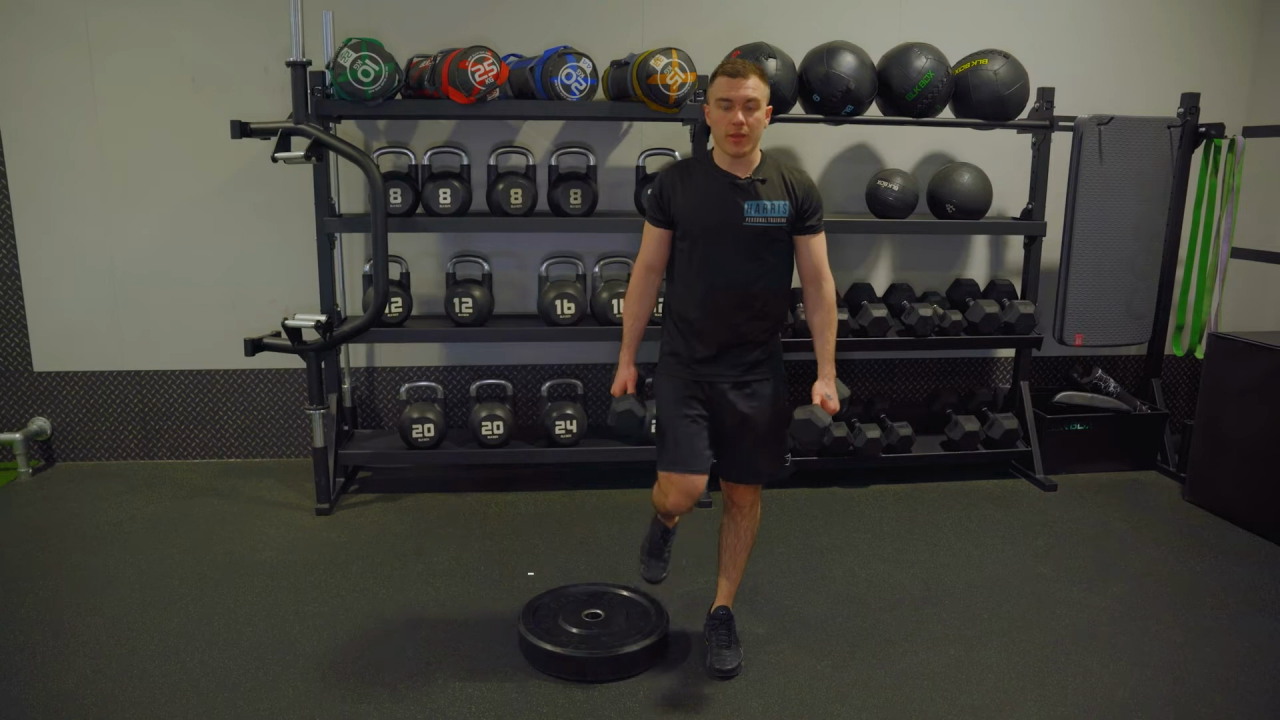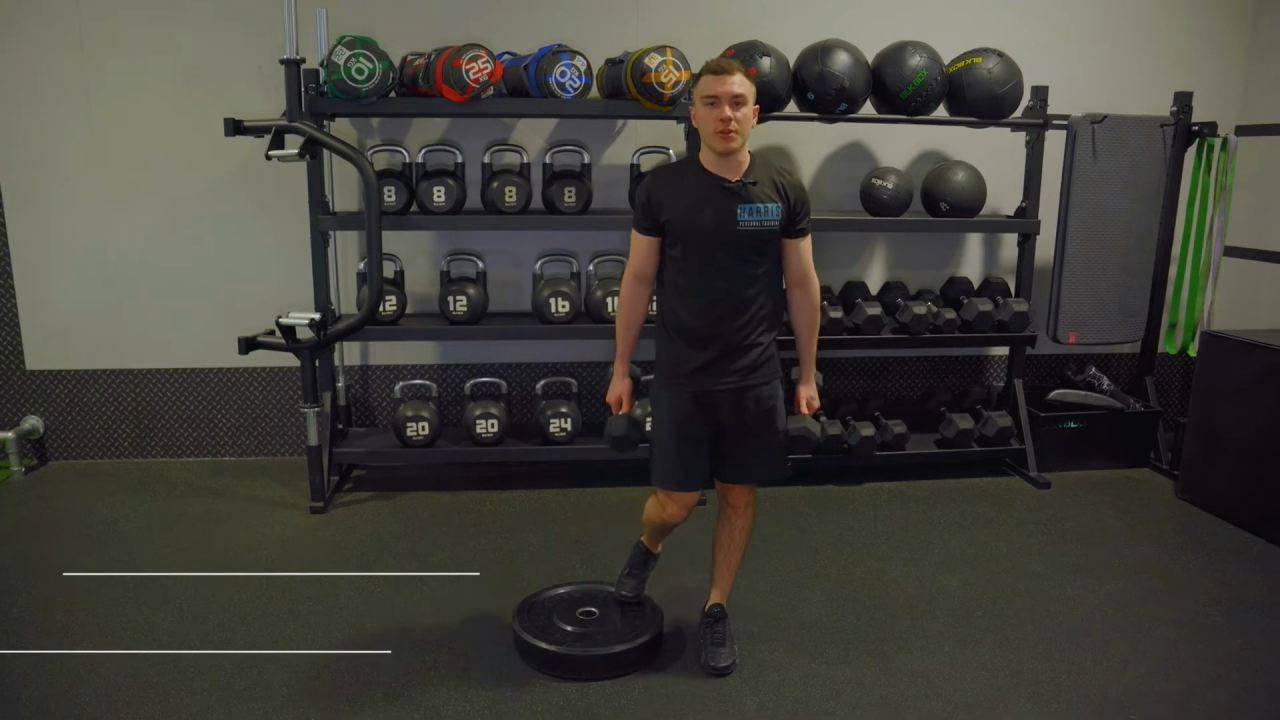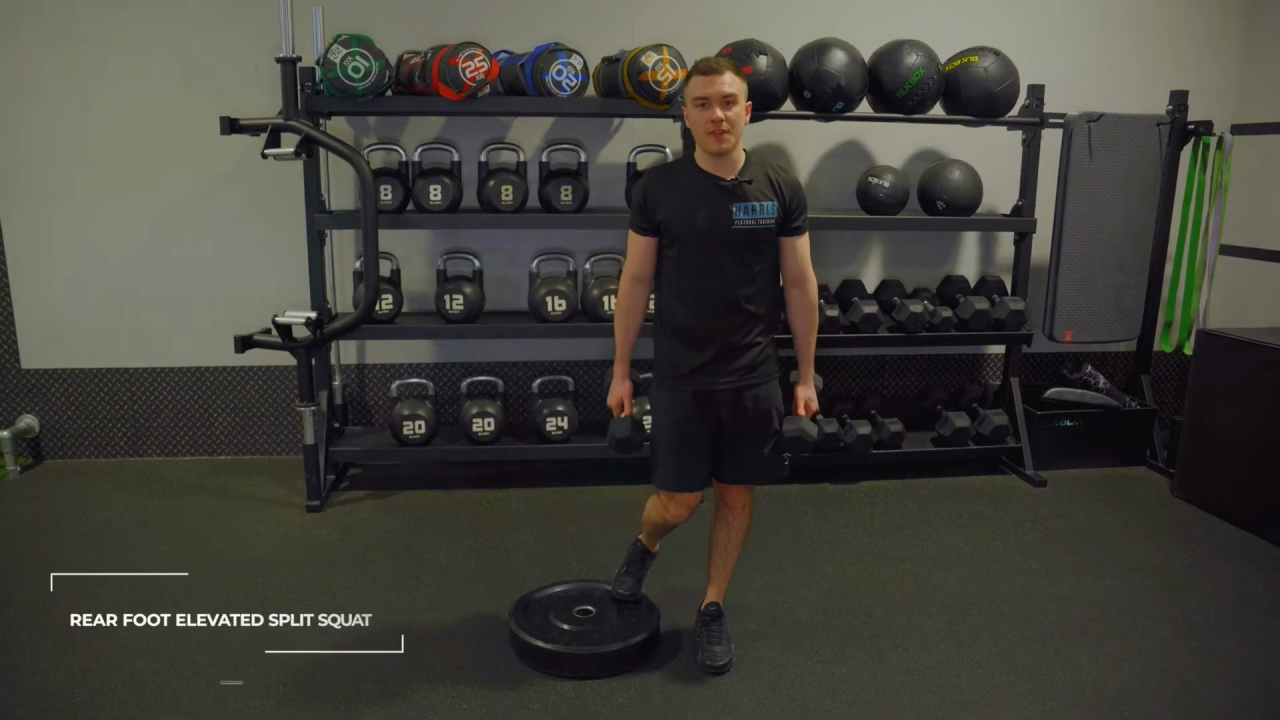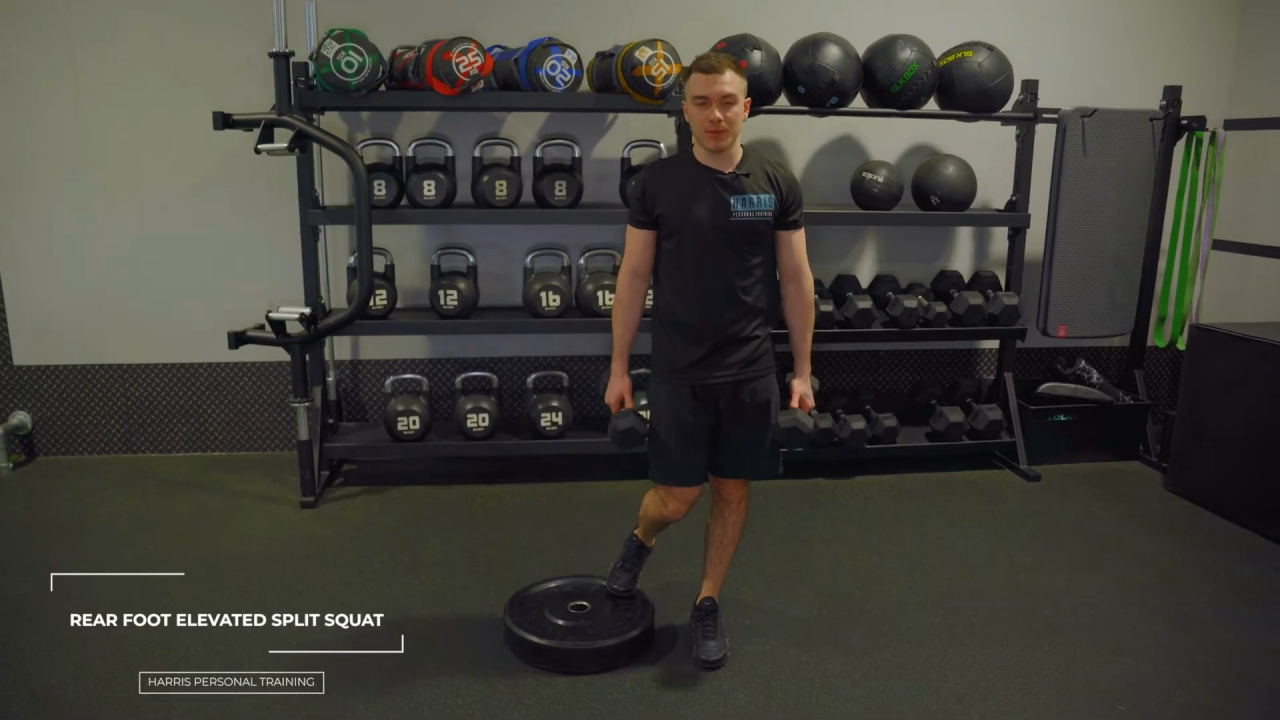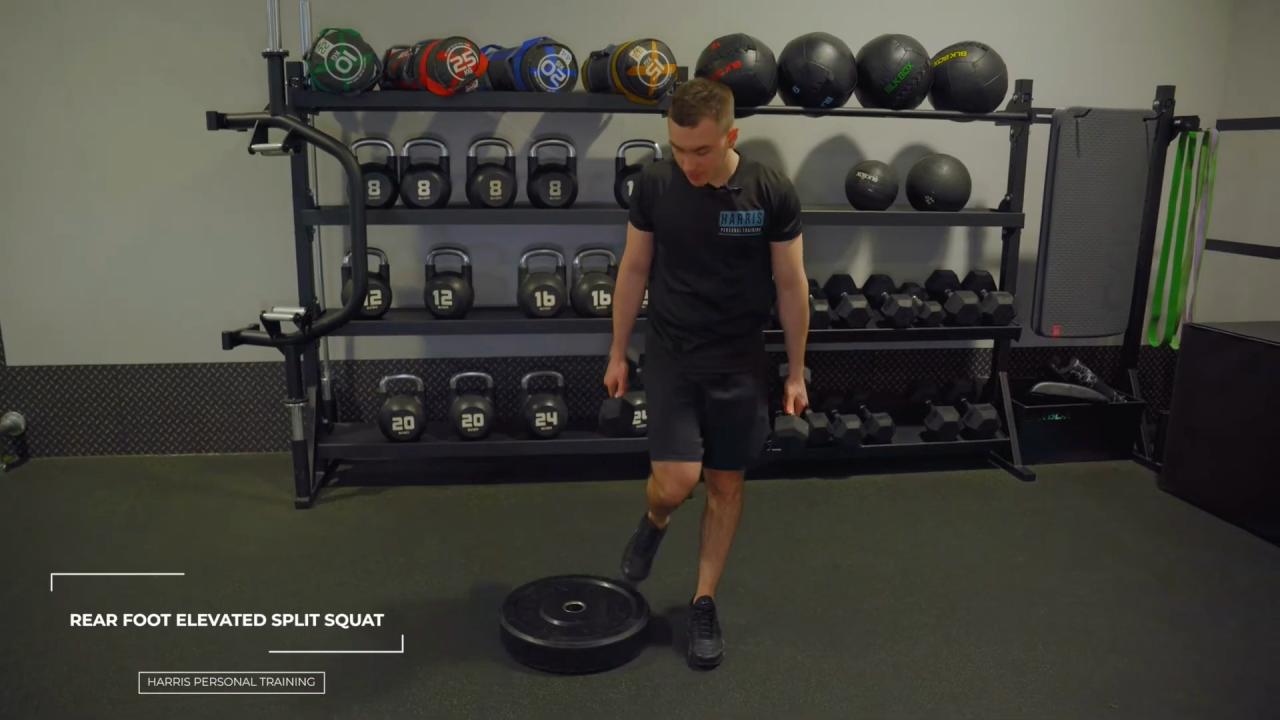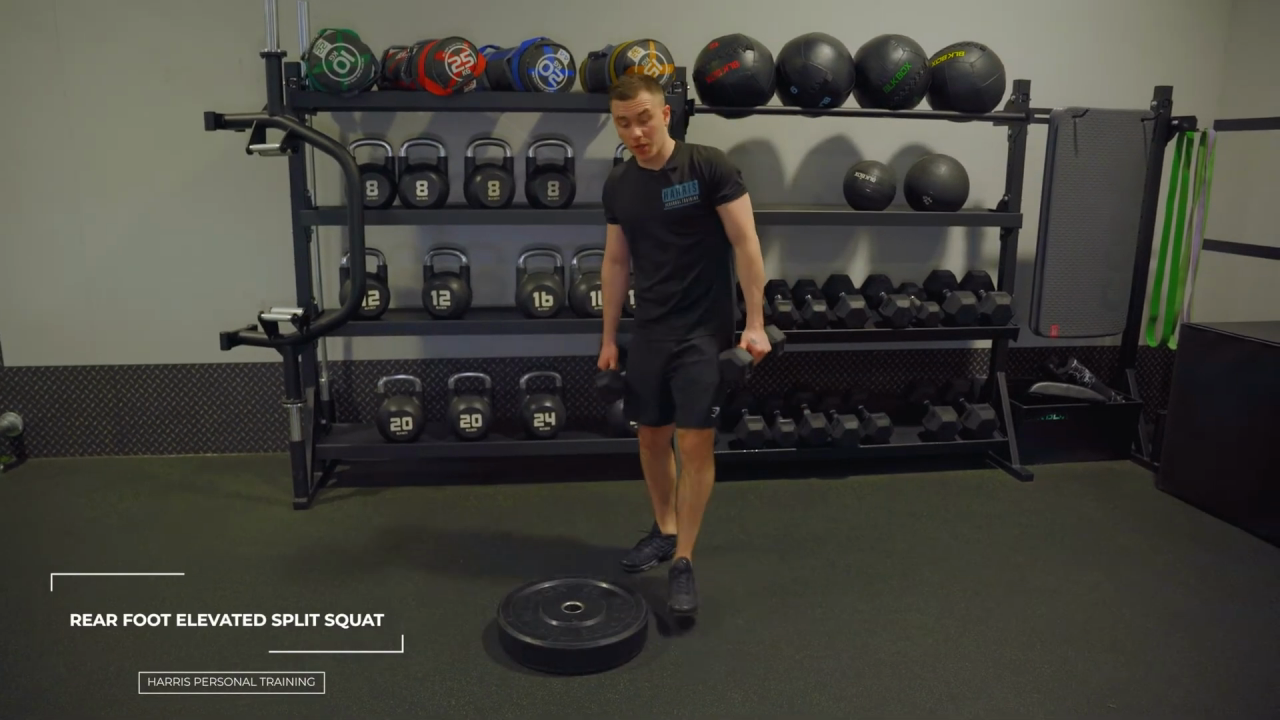
dt=0.7s
person 1, frame 1
left shoulder: (795, 189)
right shoulder: (675, 182)
left elbow: (817, 283)
right elbow: (647, 272)
left wrist: (825, 373)
right wrist: (626, 357)
left hip: (756, 373)
right hip: (685, 366)
left knee: (743, 495)
right knee: (682, 489)
left ankle: (721, 613)
right ankle: (663, 520)
person 1, frame 2
left shoulder: (784, 190)
right shoulder: (662, 187)
left elbow: (802, 285)
right elbow: (638, 280)
left wrist: (807, 373)
right wrist: (621, 369)
left hip: (755, 377)
right hip: (682, 376)
left knee: (739, 495)
right knee: (675, 501)
left ankle: (716, 609)
right ankle: (647, 547)
person 1, frame 3
left shoulder: (780, 189)
right shoulder: (657, 188)
left elbow: (799, 284)
right elbow: (635, 282)
left wrist: (805, 376)
right wrist: (621, 372)
left hip: (752, 376)
right hip: (680, 377)
left knee: (735, 495)
right knee: (678, 501)
left ankle: (712, 608)
right ankle: (644, 546)
person 1, frame 4
left shoulder: (776, 183)
right shoulder: (657, 181)
left elbow: (796, 279)
right elbow: (634, 276)
left wrist: (802, 370)
right wrist: (618, 368)
left hip: (750, 370)
right hip: (678, 371)
left knee: (732, 490)
right knee: (676, 497)
left ankle: (707, 603)
right ankle: (639, 539)
person 1, frame 5
left shoulder: (772, 193)
right shoulder: (653, 185)
left elbow: (791, 285)
right elbow: (634, 270)
left wrist: (796, 373)
right wrist: (617, 353)
left hip: (738, 362)
right hip: (670, 357)
left knee: (726, 483)
right knee: (674, 481)
left ankle: (704, 602)
right ankle: (653, 523)
person 1, frame 6
left shoulder: (709, 166)
right shoulder: (617, 184)
left elbow: (746, 243)
right elbow: (616, 262)
left wrist: (754, 323)
right wrist: (608, 337)
left hip: (703, 330)
right hip: (649, 331)
left knee: (696, 443)
right knee: (651, 437)
left ankle: (683, 563)
right ankle: (665, 530)
